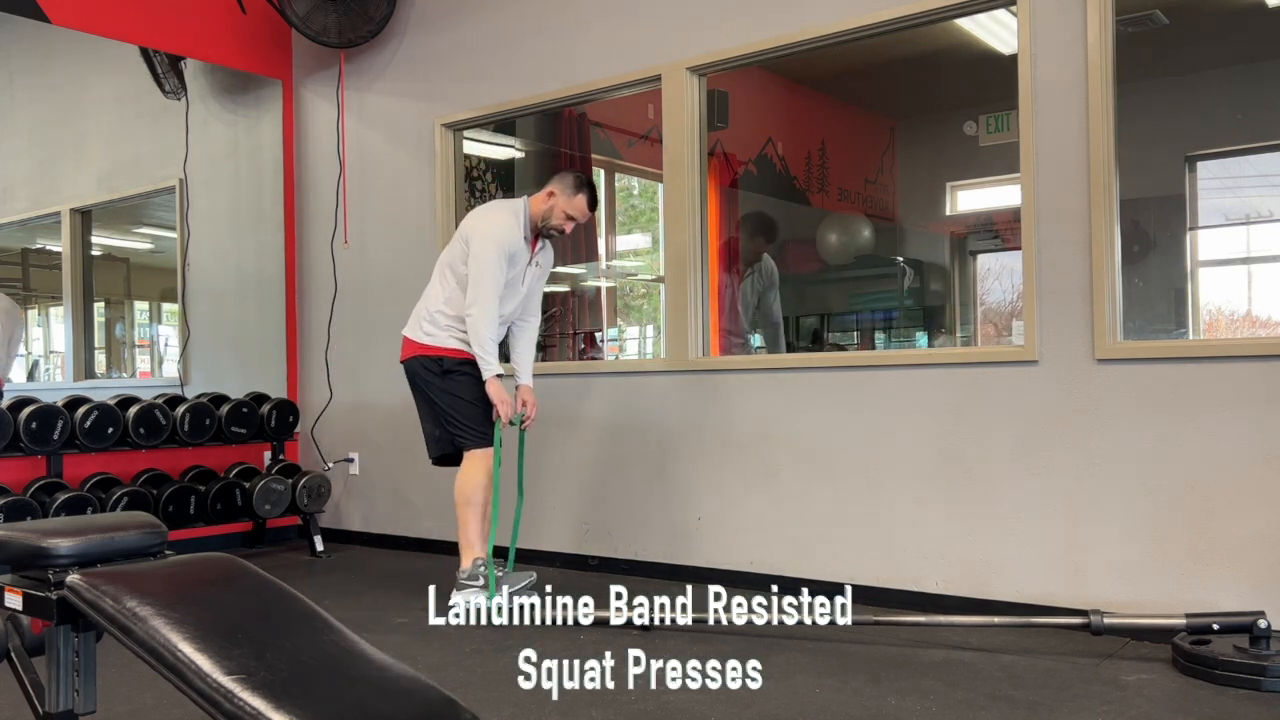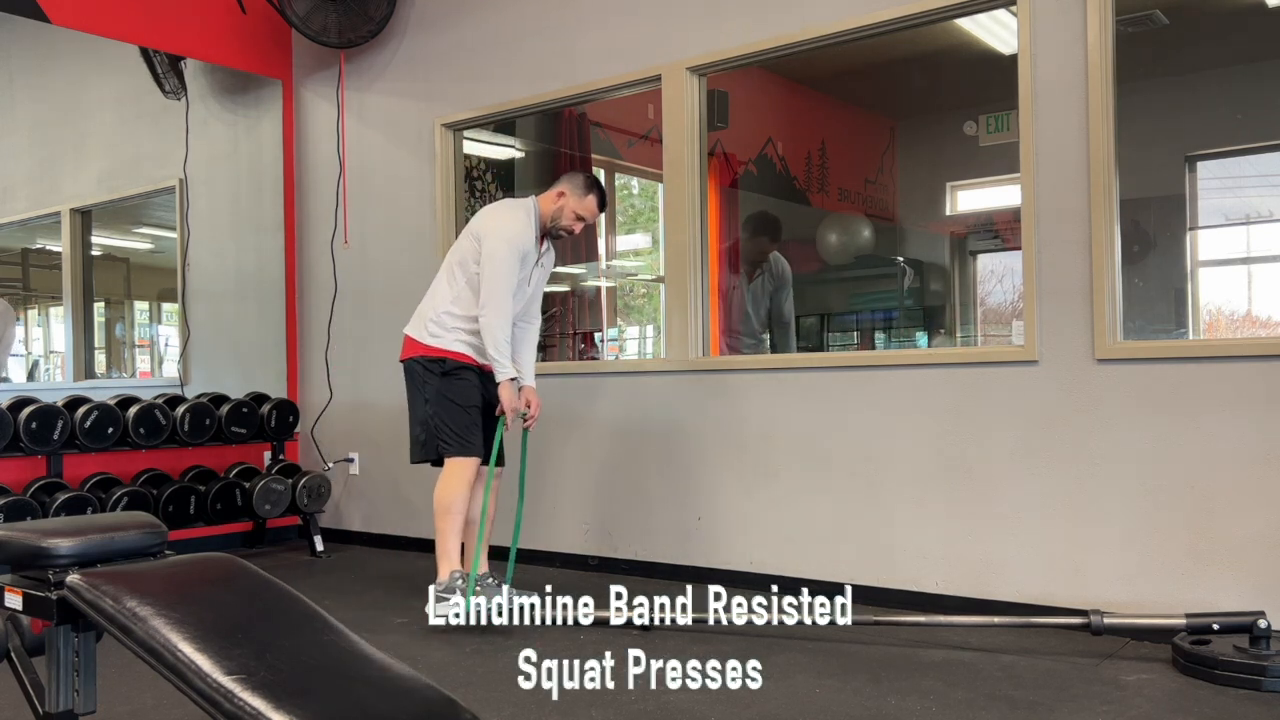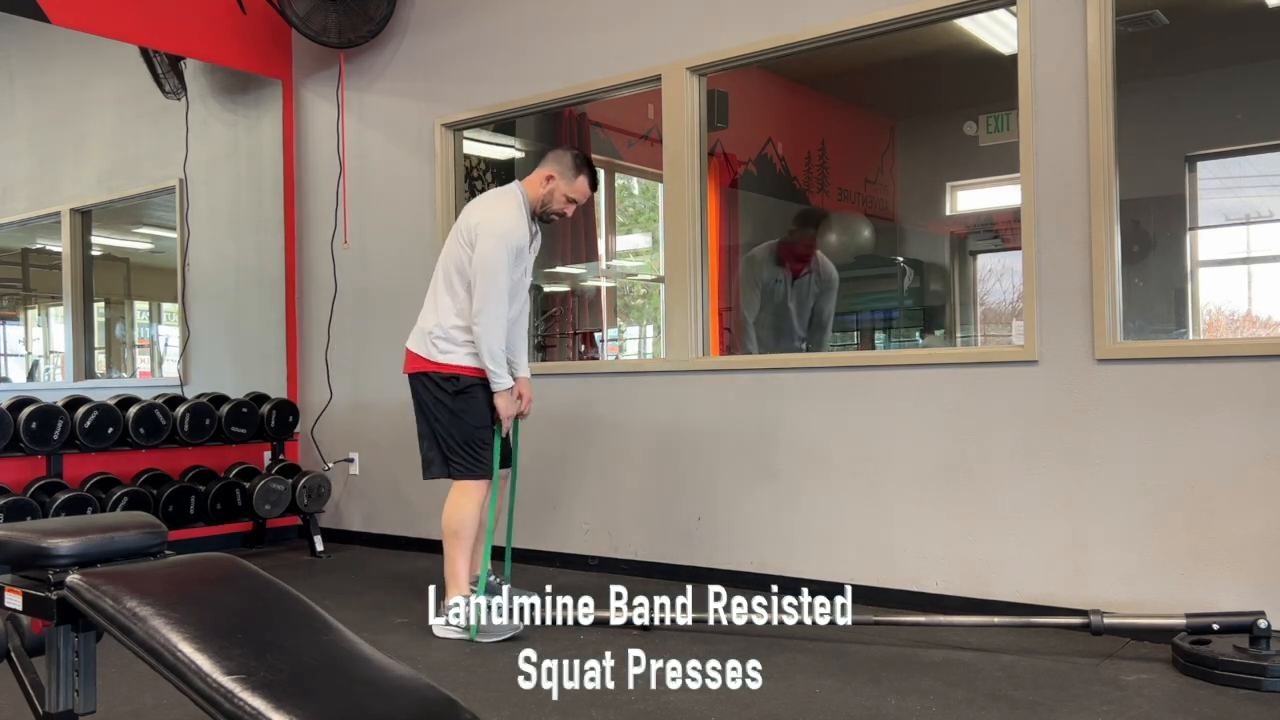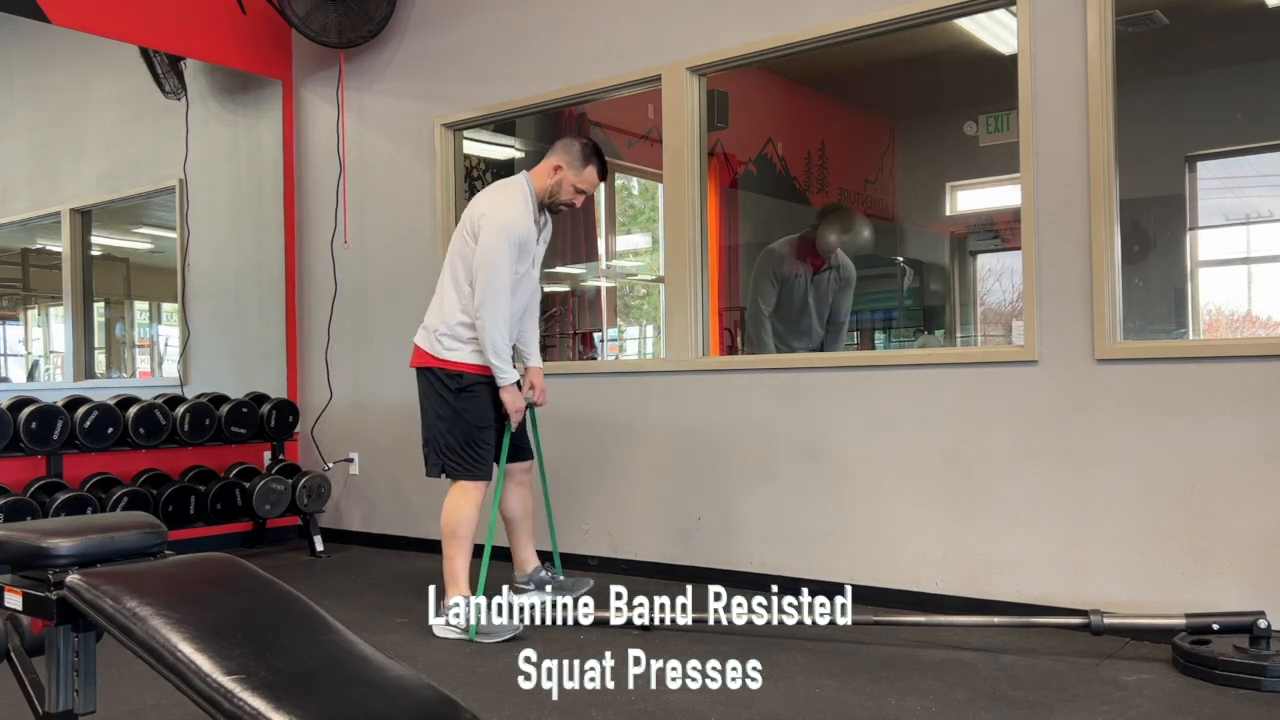
dt=0.4s
person 1, frame 1
left shoulder: (544, 253)
right shoulder: (496, 223)
left elbow: (526, 320)
right elbow: (480, 306)
left wrist: (525, 382)
right wrist: (493, 377)
left hip: (470, 356)
right hip: (436, 348)
left knee: (483, 457)
right knee: (480, 450)
left ankle: (477, 573)
right ankle: (471, 572)
person 1, frame 2
left shoulder: (545, 251)
right shoulder: (507, 223)
left elbow: (526, 320)
right elbow: (494, 306)
left wrist: (527, 382)
right wrist: (507, 379)
left hip: (475, 358)
right hip: (439, 350)
left knee: (483, 466)
right knee: (462, 460)
left ankle: (477, 577)
right ankle: (448, 585)
person 1, frame 3
left shoulder: (529, 225)
right shoulder: (501, 220)
left elbow: (516, 305)
right elbow: (487, 312)
left wrist: (521, 374)
right wrist: (502, 387)
left hip: (472, 362)
right hip: (447, 361)
left knee: (495, 470)
right knee: (472, 477)
left ankle: (479, 580)
right ankle: (456, 607)
person 1, frame 4
left shoulder: (541, 217)
right shoulder: (504, 212)
right elbow: (489, 307)
left wrist: (532, 363)
right wrist: (506, 381)
left hip: (490, 361)
right hip: (456, 361)
left knee: (517, 466)
right knee: (471, 478)
left ankle: (530, 574)
right ankle: (455, 608)
